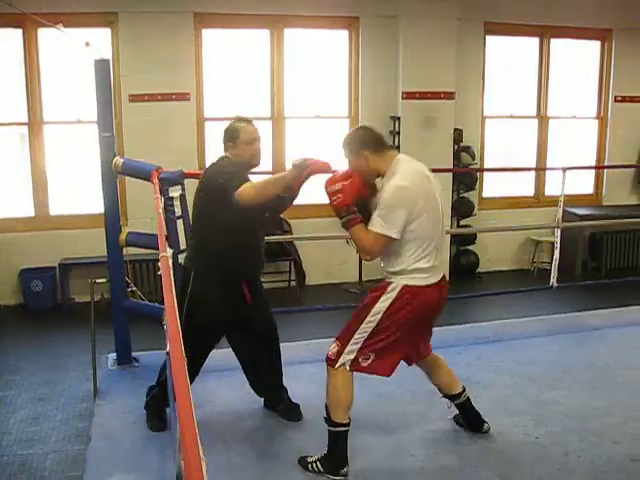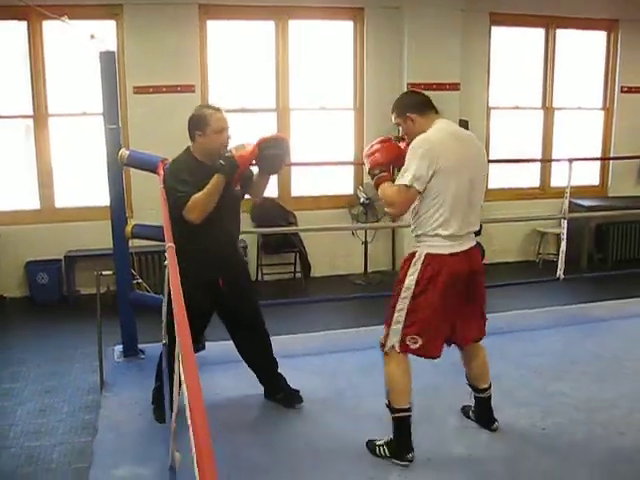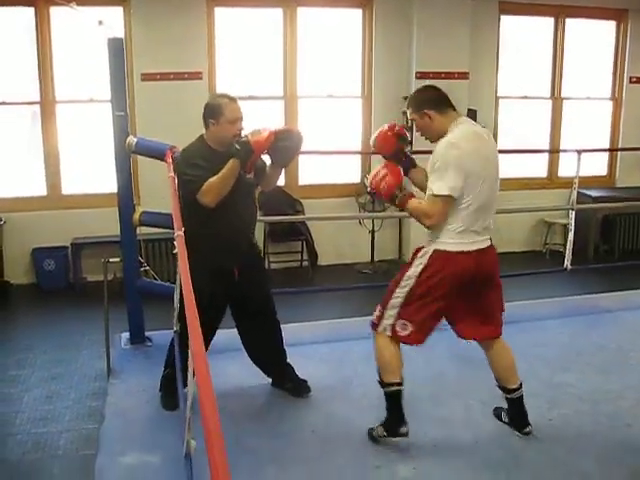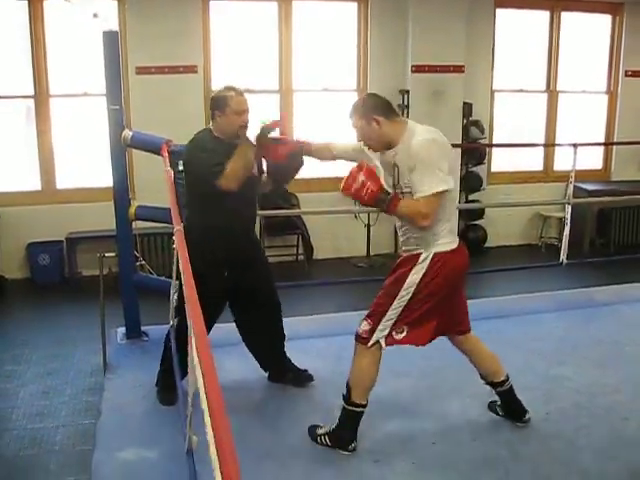
dt=0.4s
person 1, frame 1
left shoulder: (399, 188)
right shoulder: (414, 170)
left elbow: (371, 249)
left wrist: (346, 213)
right wrist: (362, 198)
left hip: (407, 290)
right hip: (433, 284)
left knee: (340, 361)
right knee: (422, 354)
right ankle: (472, 417)
person 1, frame 2
left shoulder: (426, 145)
right shoulder: (471, 141)
left elbow: (396, 204)
left wrist: (380, 171)
right wrist: (405, 166)
left hip: (432, 260)
right hip: (468, 254)
left knee: (395, 348)
right knee: (470, 339)
left ankle: (401, 442)
right ankle: (484, 411)
person 1, frame 3
left shoulder: (450, 148)
right shoulder: (482, 138)
left elbow: (433, 215)
left wrist: (394, 192)
right wrist: (406, 161)
left hip: (444, 257)
right hip: (482, 254)
left knee: (386, 327)
right knee: (490, 336)
left ankle: (395, 419)
right ankle: (517, 413)
person 1, frame 4
left shoulder: (423, 146)
right shoulder: (395, 146)
left elbow: (425, 214)
right elbow: (343, 152)
left wrist: (380, 197)
right wrist: (300, 146)
left hip: (432, 260)
right hip: (450, 255)
left knee: (370, 337)
right knee: (460, 333)
left ankle: (345, 432)
right ankle: (512, 405)
person 2, frame 1
left shoulder: (240, 175)
right shoulder: (220, 173)
right elbow: (249, 196)
left wrist: (276, 205)
right wrist: (295, 173)
left hip: (242, 278)
right hip: (207, 279)
left knee: (262, 336)
right knee: (191, 345)
left ankle: (276, 396)
right ankle: (157, 402)
person 2, frame 2
left shoulder: (228, 159)
right shoulder: (179, 170)
left elbow: (254, 193)
right elbow: (194, 213)
left wrist: (266, 169)
right wrist: (222, 173)
left hip: (230, 264)
right hip: (192, 270)
left knee: (251, 326)
left ankle: (275, 385)
right ankle: (162, 396)
person 2, frame 3
left shoulder: (242, 147)
right shoulder: (192, 157)
left elbow: (265, 184)
right elbow: (208, 197)
left wrist: (279, 160)
right wrist: (238, 159)
left hip: (244, 252)
right hip: (206, 259)
left knee: (262, 315)
right knee: (195, 325)
left ankle: (281, 374)
right ankle: (171, 384)
person 2, frame 4
left shoulder: (244, 143)
right shoulder: (201, 146)
left elbow: (254, 186)
right elbow: (228, 182)
right wrist: (250, 143)
left hip: (243, 245)
right hip: (206, 250)
left knee: (264, 306)
left ankle: (278, 367)
right ankle: (168, 378)
